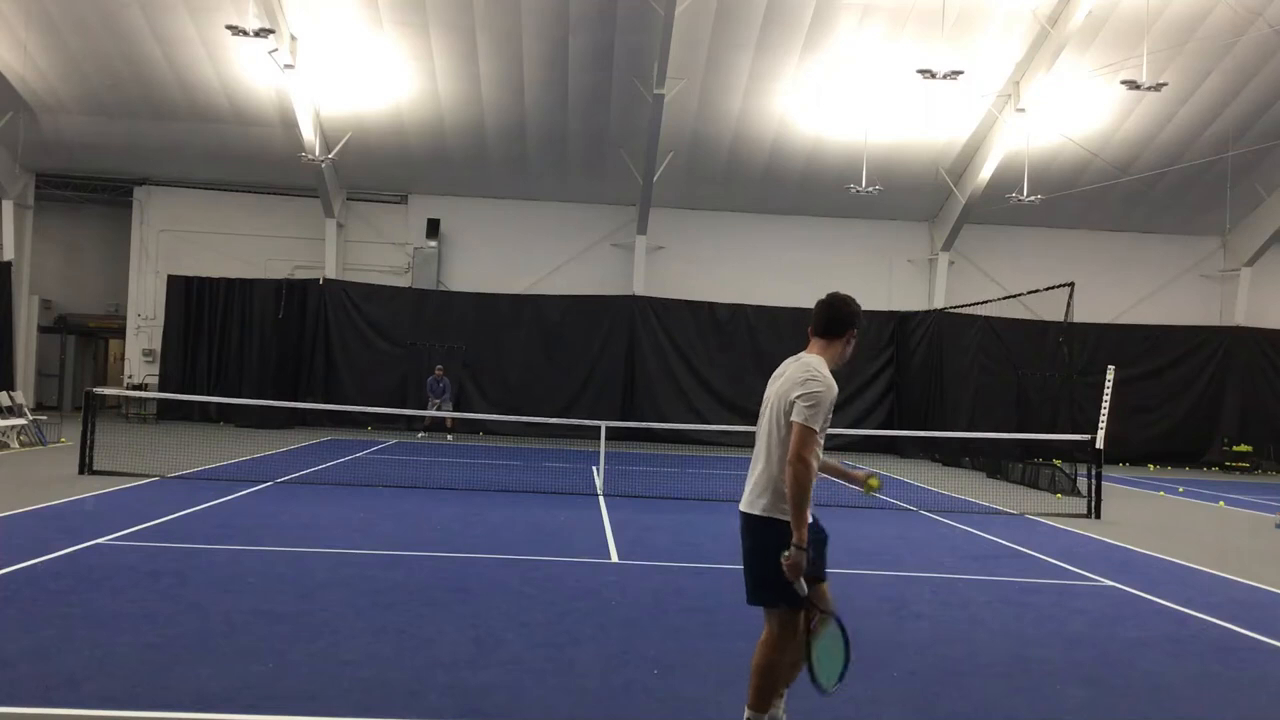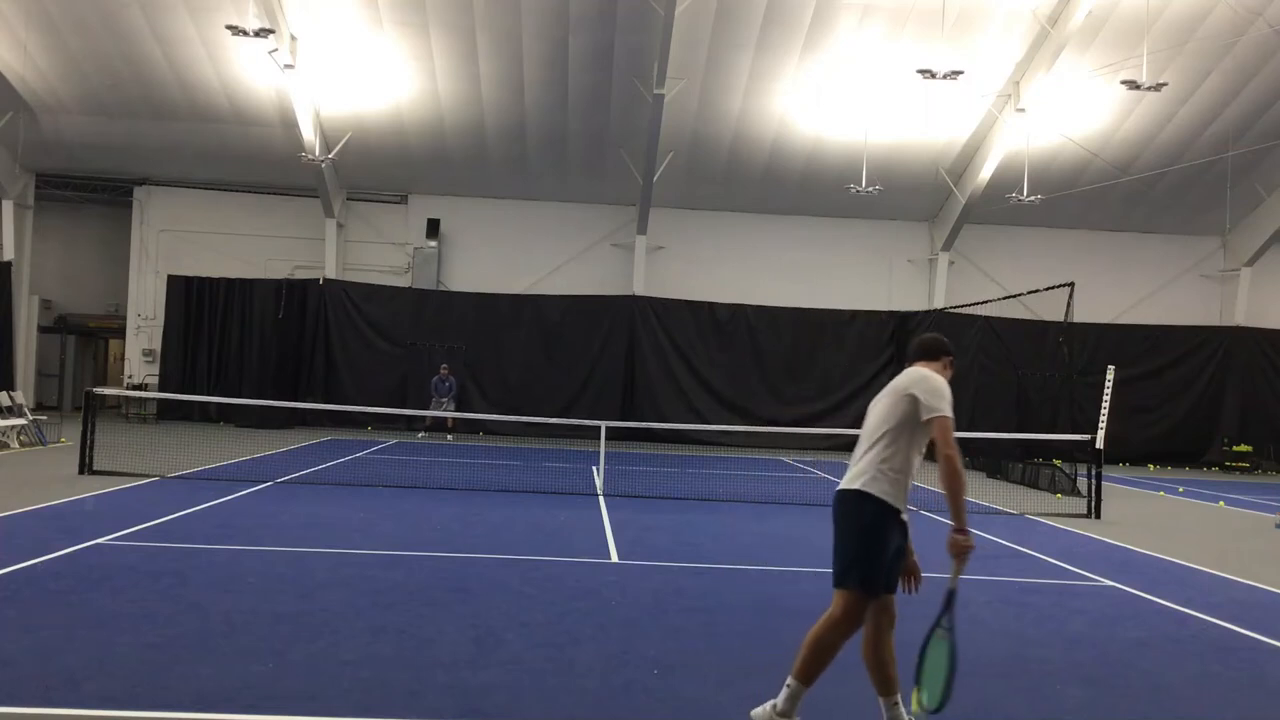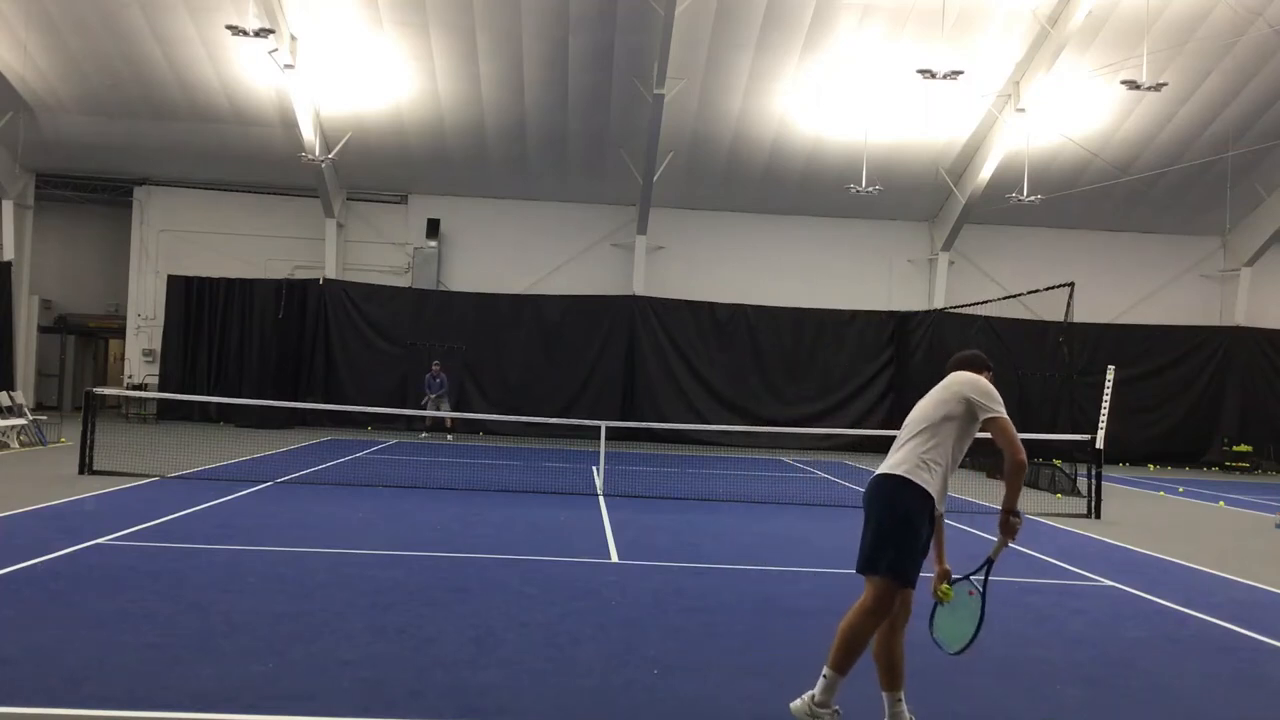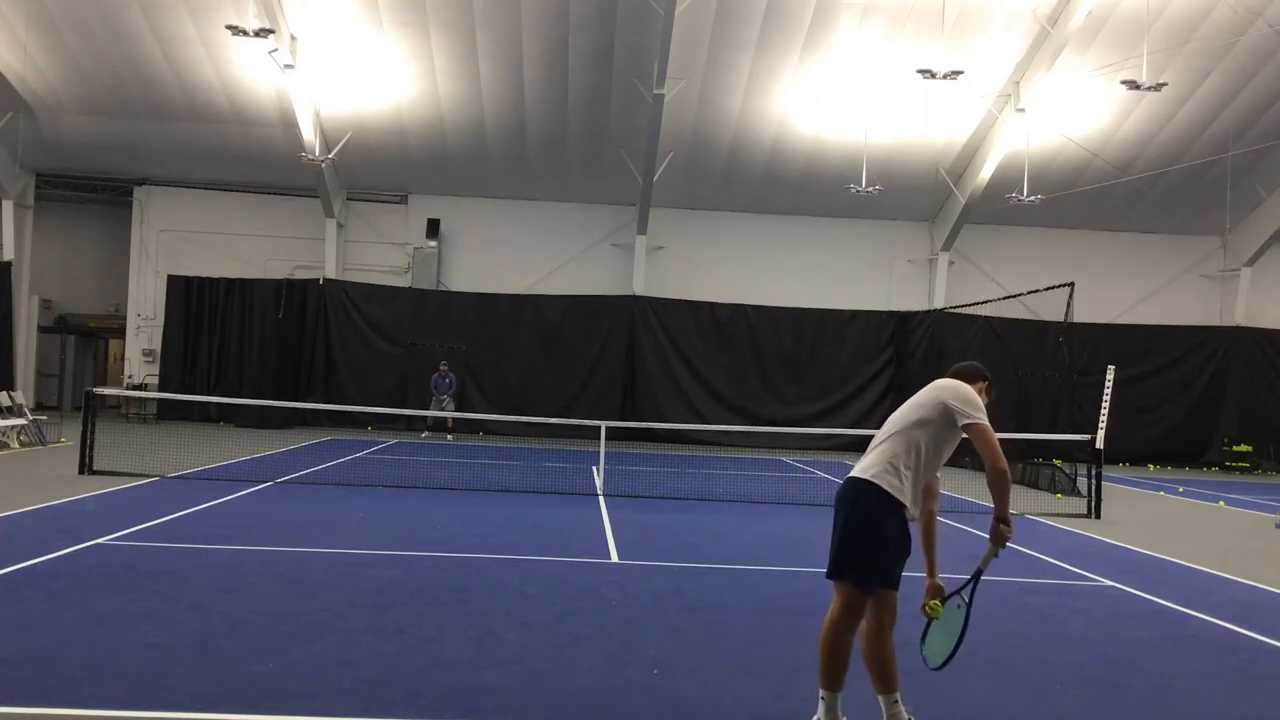
dt=0.7s
person 1, frame 1
left shoulder: (792, 367)
right shoulder: (819, 381)
right elbow: (798, 461)
left wrist: (848, 474)
right wrist: (800, 540)
left hip: (778, 513)
right hip: (776, 518)
left knee: (817, 610)
right knee: (785, 626)
person 1, frame 2
left shoulder: (898, 388)
right shoulder: (931, 382)
right elbow: (948, 455)
left wrist: (906, 551)
right wrist: (960, 528)
left hip: (873, 506)
right hip: (868, 505)
left knee: (883, 615)
right knee: (848, 611)
person 1, frame 3
left shoulder: (943, 398)
right shoulder: (975, 384)
left elbow: (934, 490)
right elbow: (1017, 457)
left wrist: (940, 562)
right wrist: (1009, 511)
left hip: (899, 494)
right hip: (901, 494)
left knee: (897, 611)
right knee: (878, 600)
person 1, frame 4
left shoulder: (939, 414)
right shoulder: (960, 391)
left elbow: (928, 508)
right elbow: (998, 466)
left wrist: (932, 576)
right wrist: (1000, 518)
left hip: (887, 506)
right hip: (871, 497)
left knee: (882, 615)
right knee: (849, 608)
